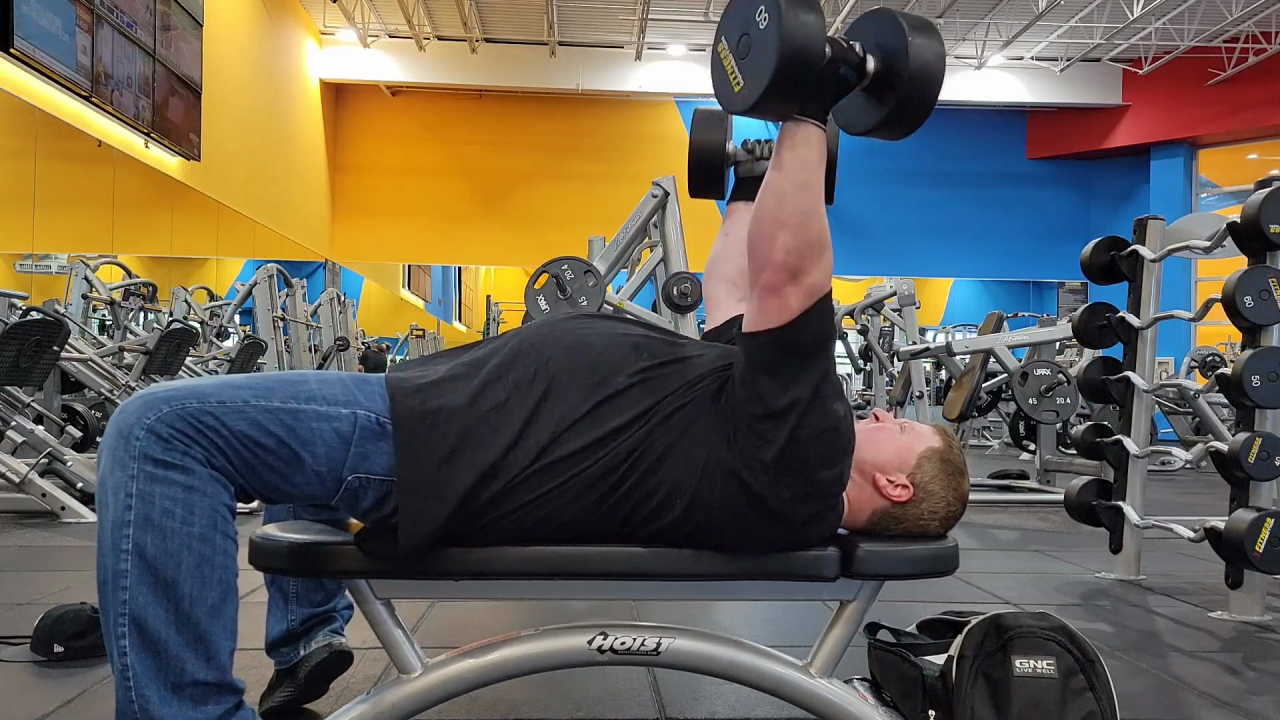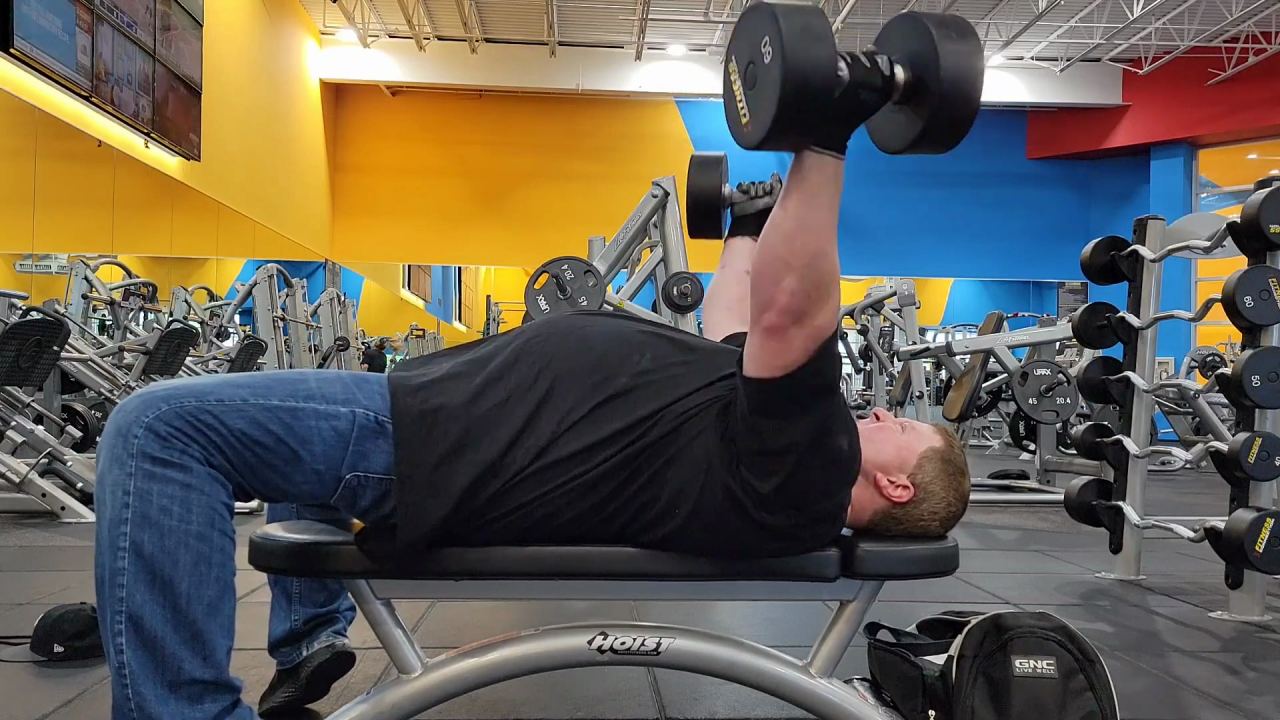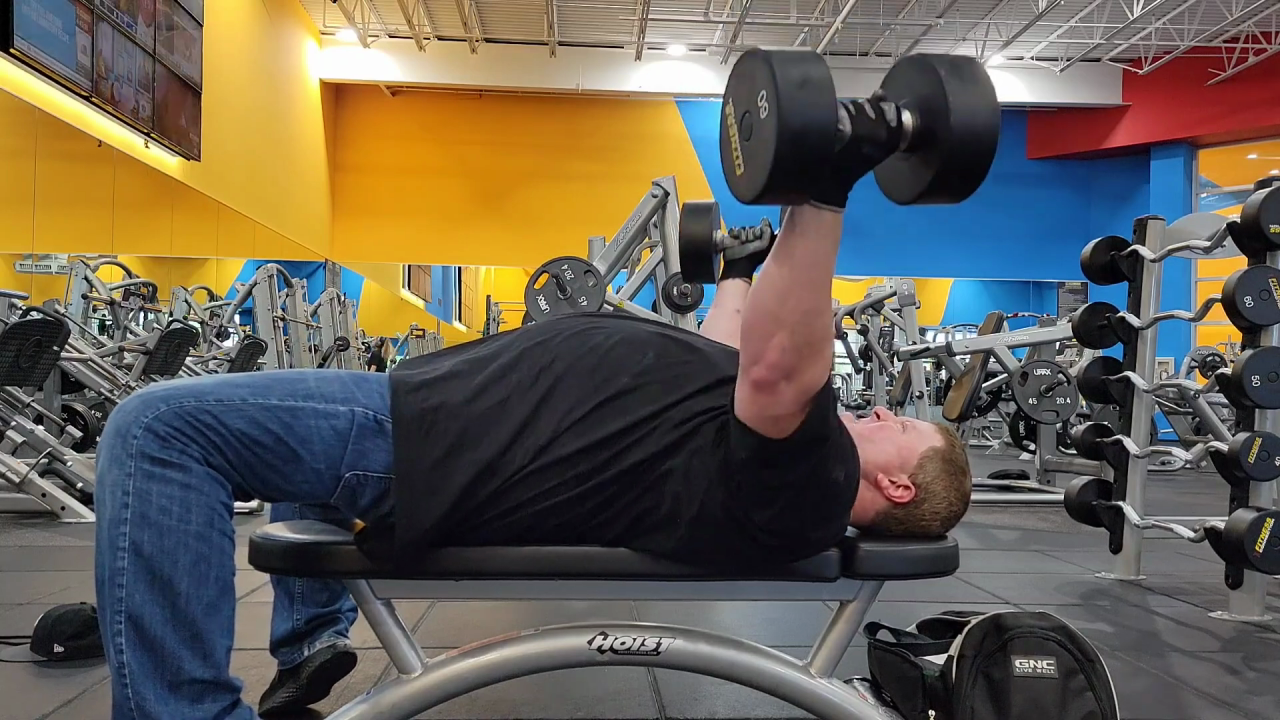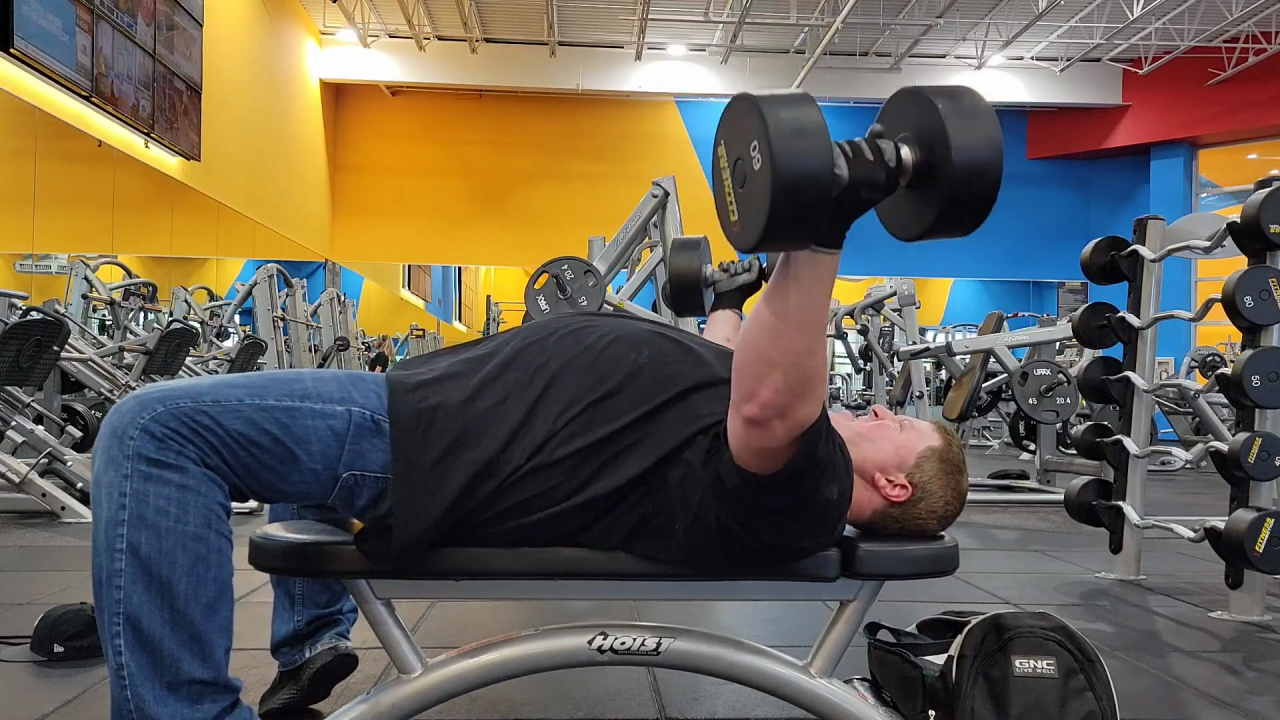
dt=0.3s
person 1, frame 1
left shoulder: (801, 466)
right shoulder: (772, 430)
left elbow: (787, 281)
right elbow: (737, 306)
left wrist: (807, 119)
right wrist: (747, 191)
left knee: (161, 428)
right ankle: (307, 647)
person 1, frame 2
left shoulder: (806, 480)
right shoulder: (782, 429)
left elbow: (790, 316)
right elbow: (730, 336)
left wrist: (824, 140)
right wrist: (747, 233)
left knee: (158, 426)
person 1, frame 3
left shoulder: (806, 486)
right shoulder: (790, 438)
left elbow: (778, 366)
right elbow: (726, 364)
left wrist: (824, 193)
right wrist: (741, 269)
left knee: (159, 429)
right ankle: (310, 647)
person 1, frame 4
left shoulder: (803, 488)
right shoulder: (802, 448)
left elbow: (764, 405)
right elbow: (724, 379)
left wrist: (823, 228)
right wrist: (729, 297)
left knee: (157, 429)
right knee: (290, 404)
right ankle: (312, 648)
